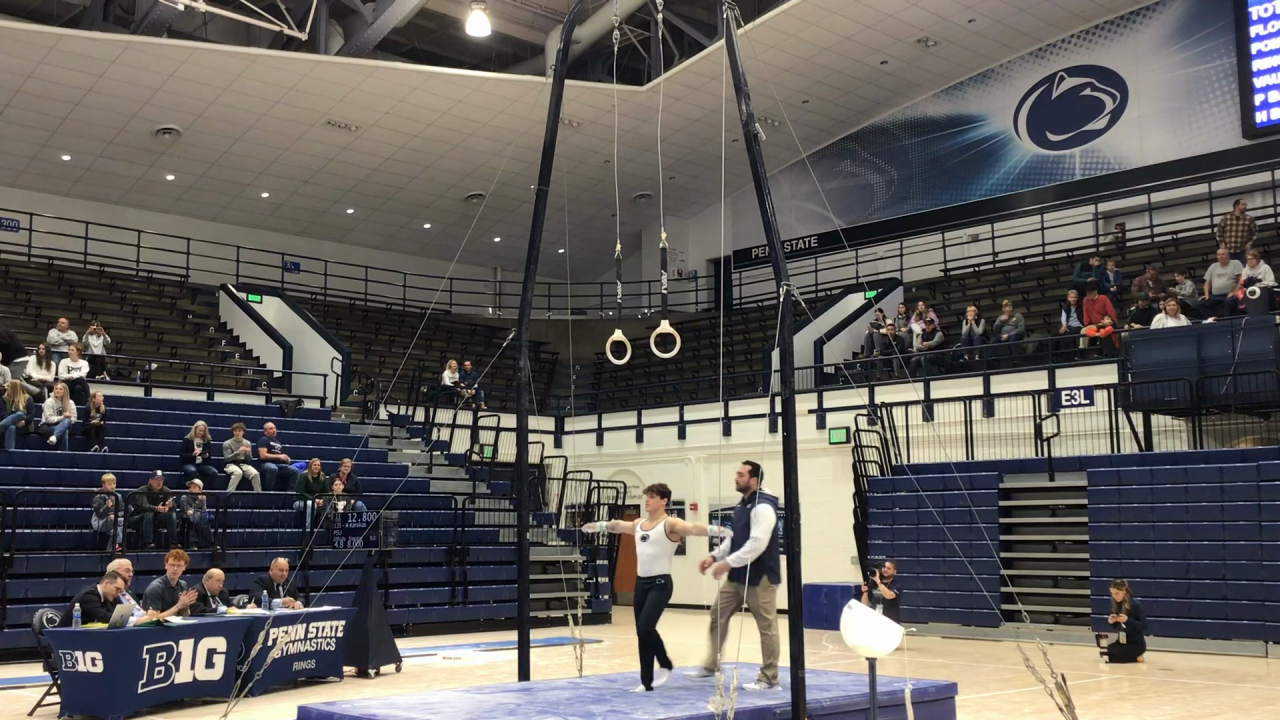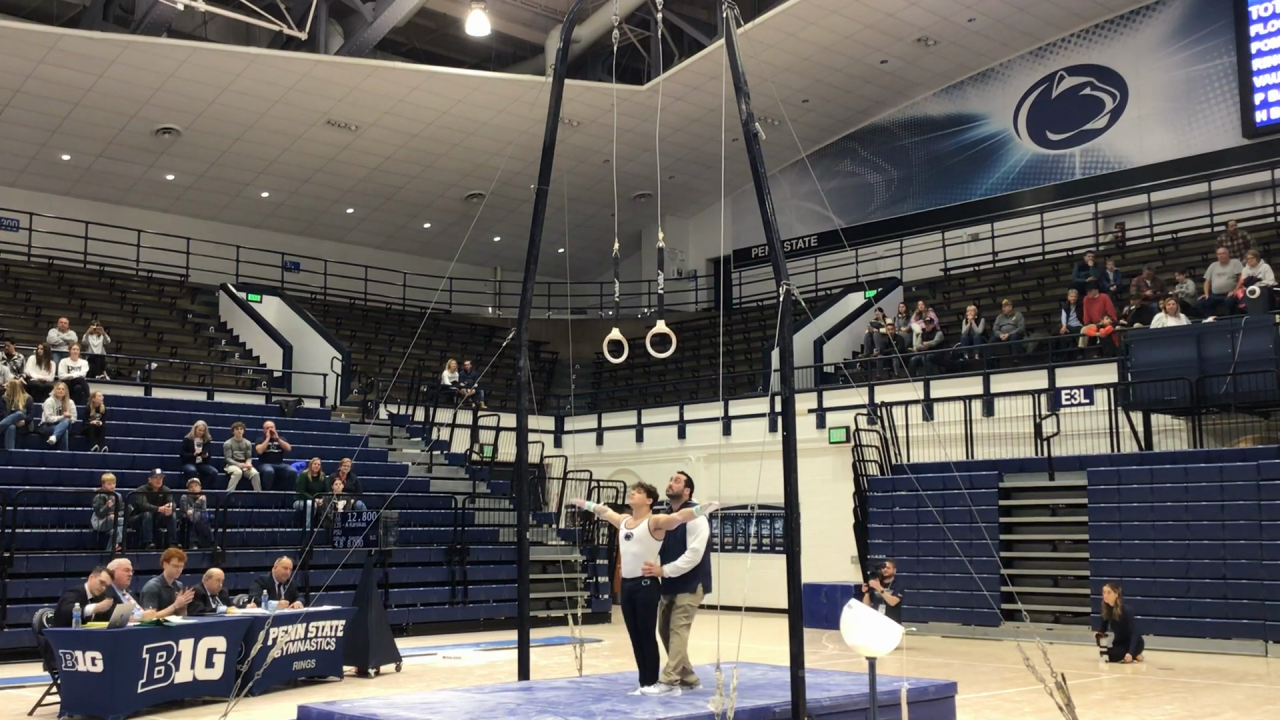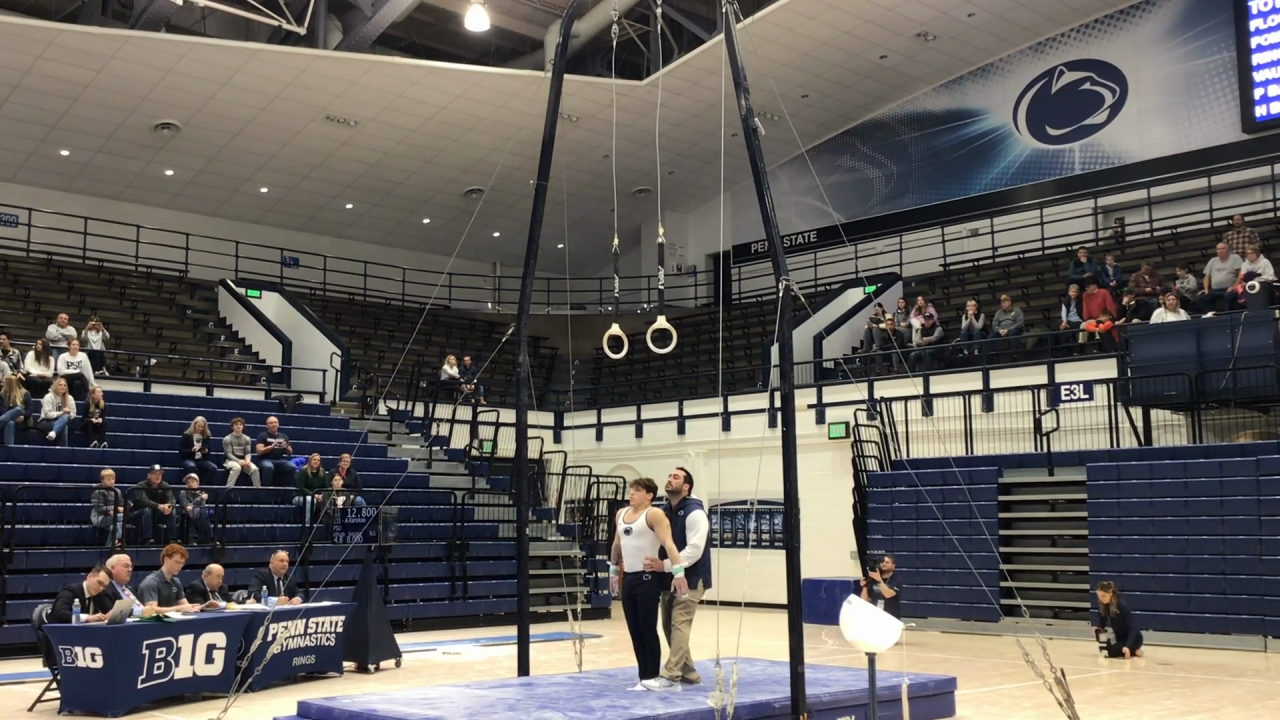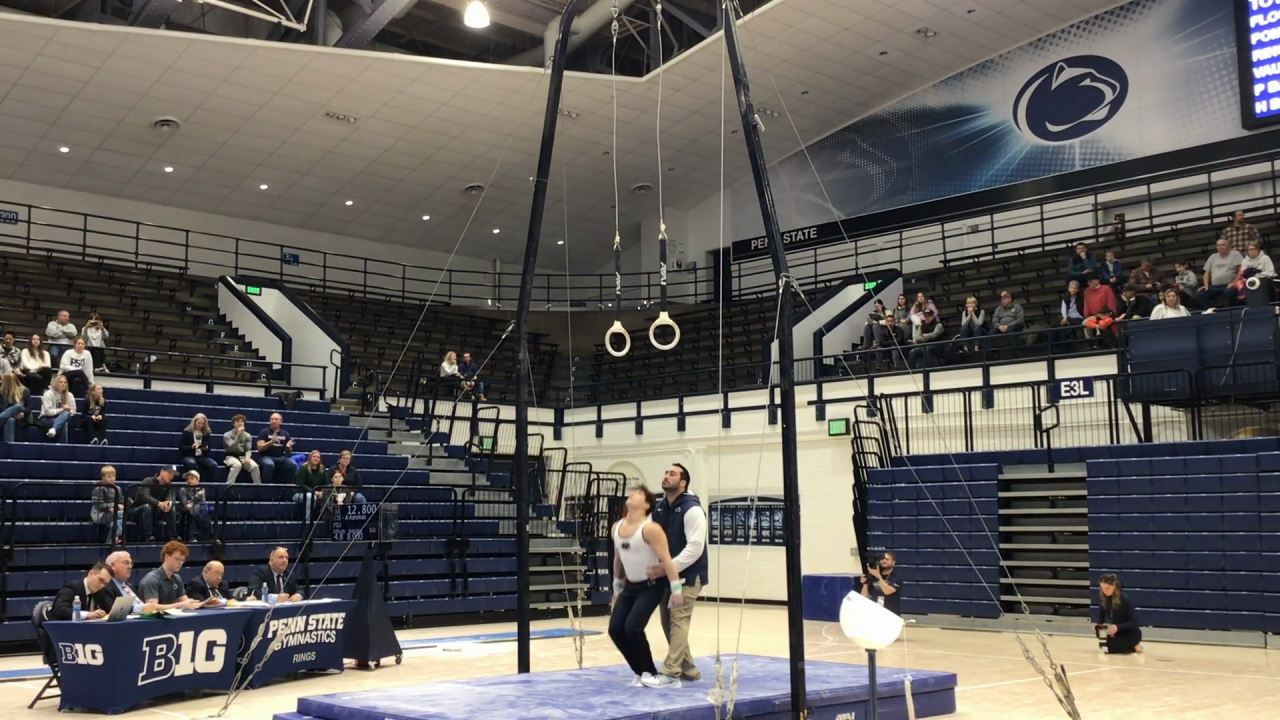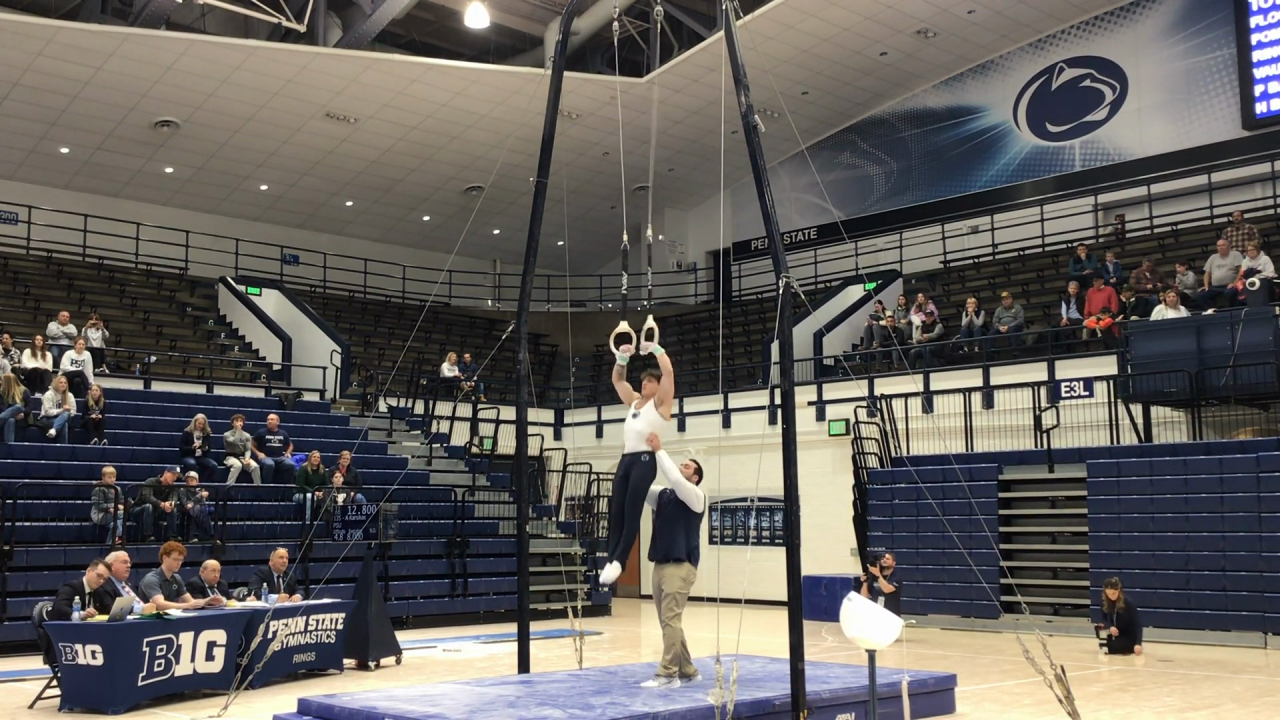
dt=1s
person 1, frame 1
left shoulder: (763, 507)
right shoulder: (742, 506)
left elbow: (757, 544)
left wrist: (728, 563)
right wrist: (714, 557)
left hip: (760, 577)
right hip: (738, 577)
left knee: (766, 626)
right knee: (718, 615)
left ankle: (769, 678)
right ankle: (711, 666)
person 1, frame 2
left shoulder: (694, 518)
left elbow: (694, 555)
right elbow: (657, 549)
left wrist: (664, 570)
right wrist: (644, 566)
left hip: (690, 584)
right hip: (670, 585)
left knee: (678, 629)
right knee: (666, 630)
left ankle: (669, 681)
right ankle: (688, 677)
person 1, frame 3
left shoulder: (694, 513)
right shoulder: (663, 512)
left elbow: (694, 550)
left wrist: (665, 565)
right wrist: (647, 560)
left hip: (689, 580)
left knee: (679, 626)
right knee: (670, 627)
left ankle: (670, 676)
right ankle: (688, 673)
person 1, frame 4
left shoulder: (692, 510)
right shoulder: (659, 508)
left elbow: (695, 548)
right wrist: (651, 564)
left hip: (687, 576)
left knee: (678, 623)
right knee: (669, 624)
left ankle: (670, 673)
right ankle: (688, 670)
person 1, frame 5
left shoulder: (695, 495)
right shoulder: (662, 495)
left elbow: (675, 480)
left wrist: (659, 451)
left hip: (680, 565)
right hip: (661, 564)
left knee: (671, 620)
right knee: (668, 622)
left ankle: (667, 674)
right ankle: (687, 670)
person 2, frame 1
left shoulder: (670, 524)
right shoulder: (639, 524)
left elbow: (693, 527)
right elbow: (618, 525)
left wrist: (715, 530)
right wrist: (598, 526)
left hip: (660, 583)
right hip: (641, 583)
left knee: (647, 628)
right knee: (641, 633)
left ankle: (665, 665)
right ankle: (646, 681)
person 2, frame 2
left shoulder: (655, 522)
right shoulder: (623, 520)
left elbow: (678, 517)
right elbow: (605, 511)
left wrist: (701, 509)
right wrist: (587, 504)
left hip: (646, 584)
right hip: (627, 584)
left knee: (647, 636)
right knee: (635, 637)
left ankle: (651, 683)
right ankle: (644, 683)
person 2, frame 3
left shoulder: (654, 515)
right shoulder: (621, 514)
left elbow: (668, 544)
left wrist: (678, 573)
right wrist: (614, 571)
left hip: (647, 578)
right hip: (628, 578)
left knee: (648, 630)
right knee: (634, 631)
left ankle: (652, 677)
right ankle: (644, 678)
person 2, frame 4
left shoulder: (650, 529)
right shoulder: (617, 528)
left elbow: (666, 559)
left wrist: (676, 588)
right wrist: (617, 585)
left hip: (651, 585)
right hip: (631, 586)
left knee: (632, 628)
right knee: (616, 629)
left ankle: (649, 673)
right ankle: (641, 672)
person 2, frame 5
left shoulder: (661, 402)
right shoulder: (634, 401)
left elbow: (668, 372)
right elbow: (617, 380)
left wrist: (655, 349)
right wrist: (622, 357)
left hip: (644, 460)
right hip: (626, 461)
left knee: (632, 513)
right knee: (616, 513)
left ankle: (618, 561)
right ankle: (610, 560)
